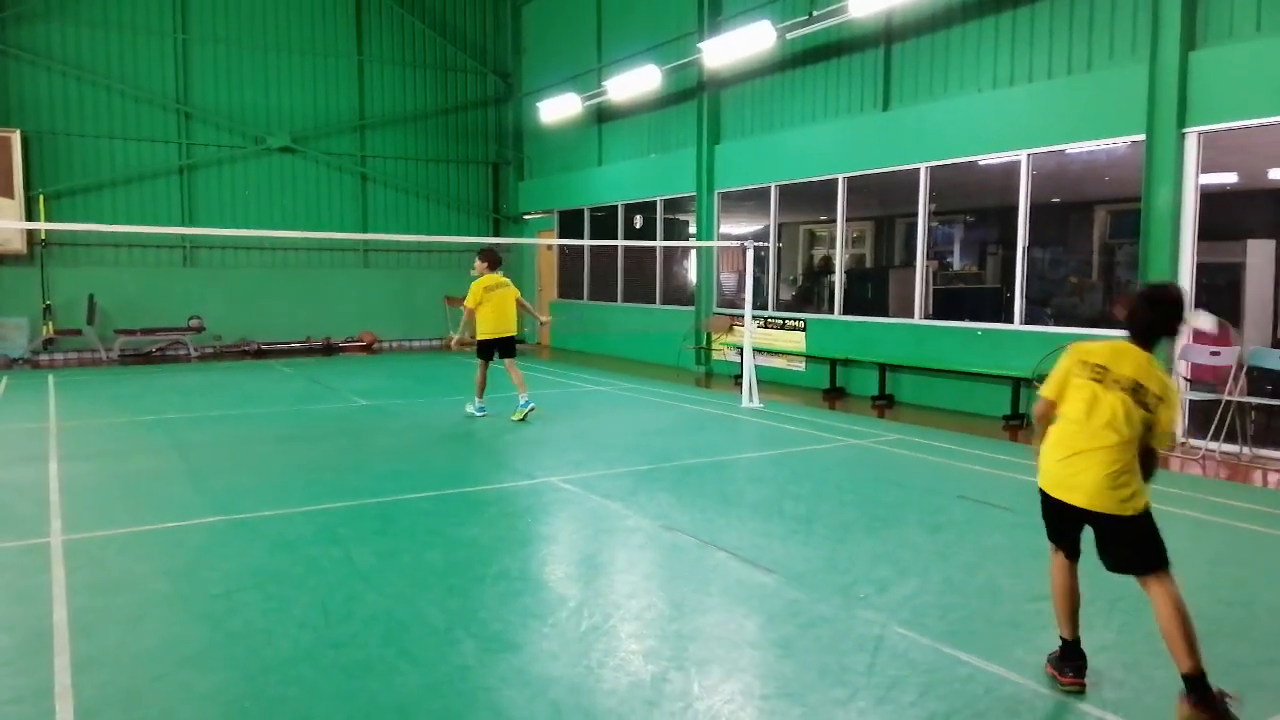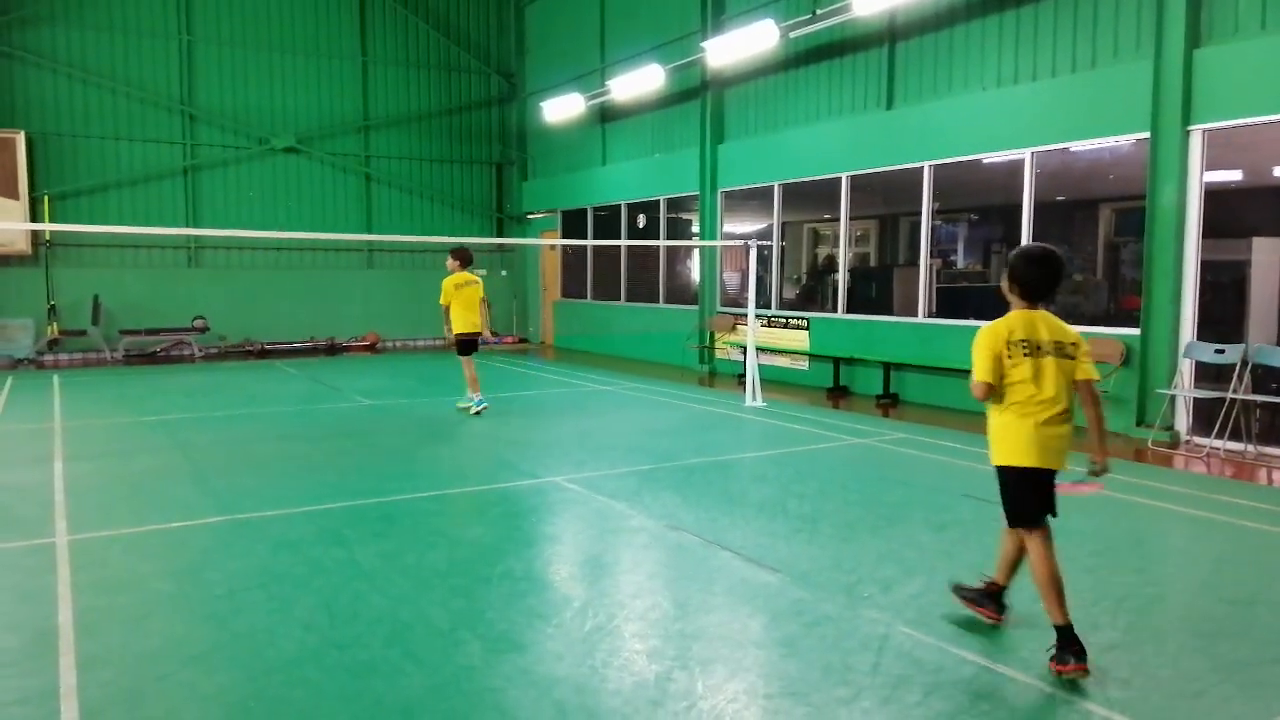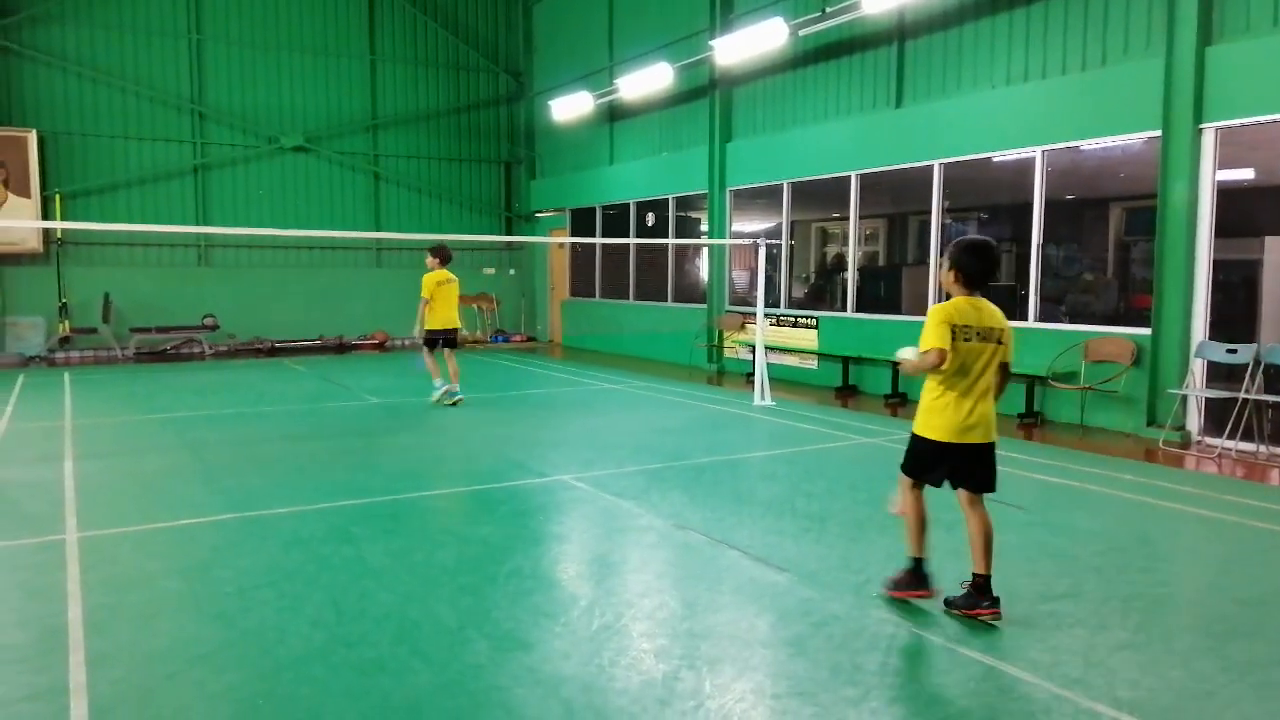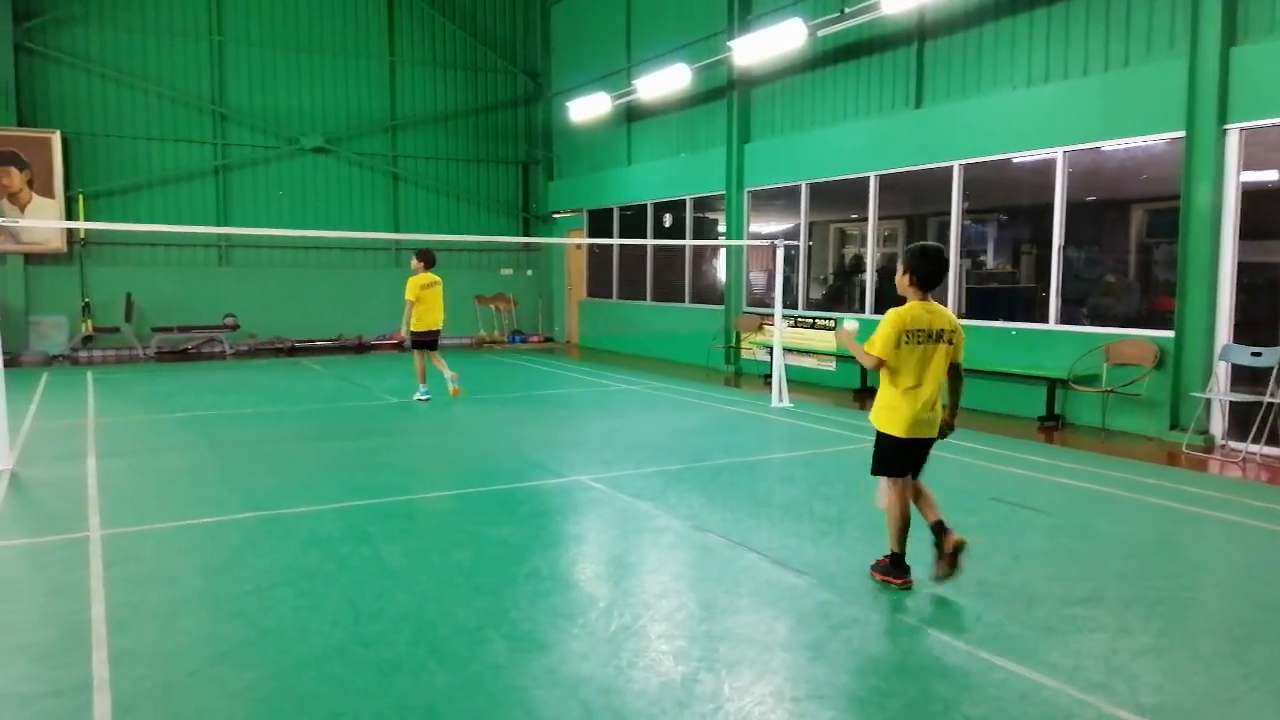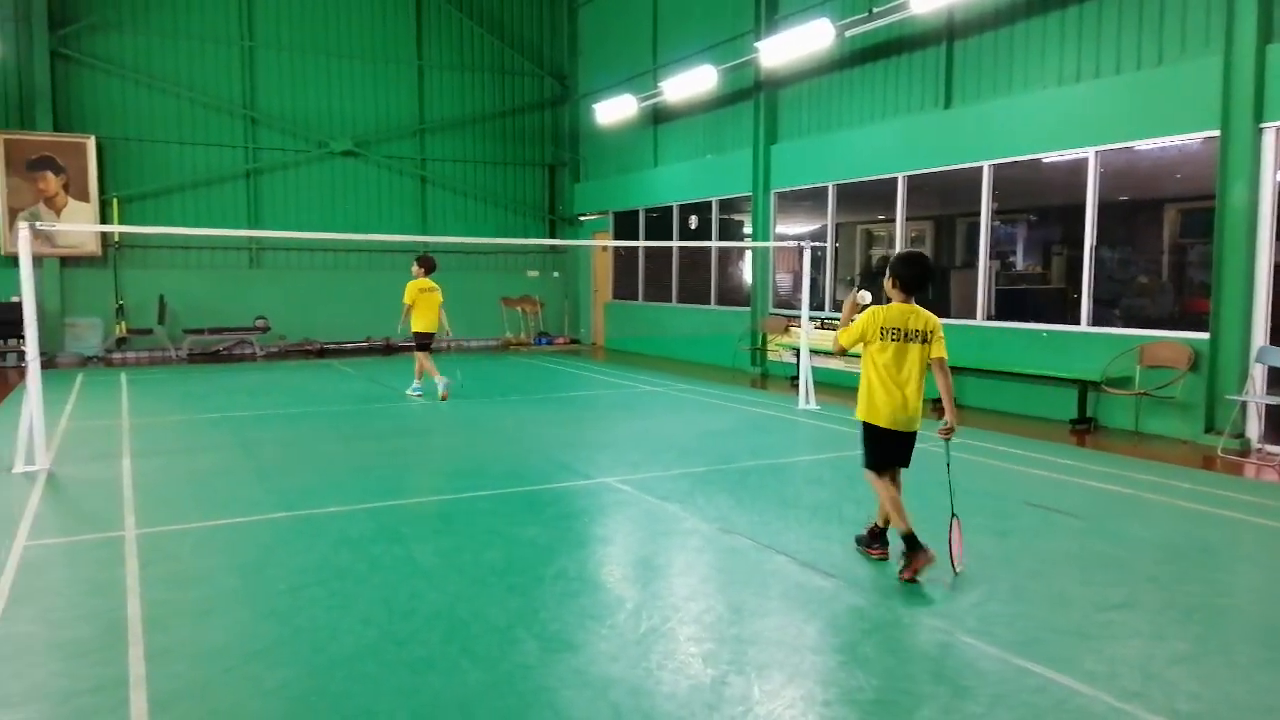
dt=0.4s
person 1, frame 1
left shoulder: (1080, 353)
right shoulder: (1160, 385)
left elbow: (1041, 410)
right elbow: (1150, 457)
left wrist: (1041, 443)
right wrist: (1136, 487)
left hip: (1057, 474)
right hip: (1114, 488)
left knee: (1062, 555)
right knee: (1159, 582)
left ankle: (1069, 658)
person 1, frame 2
left shoulder: (995, 332)
right shoulder: (1069, 336)
left elbow: (982, 391)
right elbow: (1089, 395)
left wrist: (979, 371)
right wrist: (1099, 449)
left hip: (1015, 448)
right hip: (1051, 447)
left knee: (1035, 535)
right knee: (1023, 524)
left ankle: (1068, 644)
right ankle: (993, 595)
person 1, frame 3
left shoulder: (943, 313)
right shoulder: (998, 319)
left elbow: (935, 360)
right elbow: (1003, 375)
left wrist: (908, 366)
left hip: (938, 425)
right hip: (980, 428)
left knee: (911, 486)
right knee: (972, 502)
left ankle: (917, 574)
right ankle: (981, 593)
person 1, frame 4
left shoulder: (898, 318)
right shoulder: (950, 322)
left elbow: (873, 361)
right elbow: (955, 373)
left wrist: (849, 341)
right wrist: (951, 413)
left hip: (896, 418)
right hip: (929, 420)
left knee: (896, 486)
right knee: (911, 481)
left ankle: (897, 564)
right ankle: (944, 536)
person 1, frame 5
left shoulder: (874, 316)
right shoulder: (931, 322)
left elbow: (838, 346)
right elbow: (940, 369)
left wrist: (847, 314)
right wrist: (950, 413)
left hip: (878, 412)
right hip: (909, 415)
left knee: (879, 477)
right knee: (891, 475)
left ankle: (914, 546)
right ankle: (877, 537)
